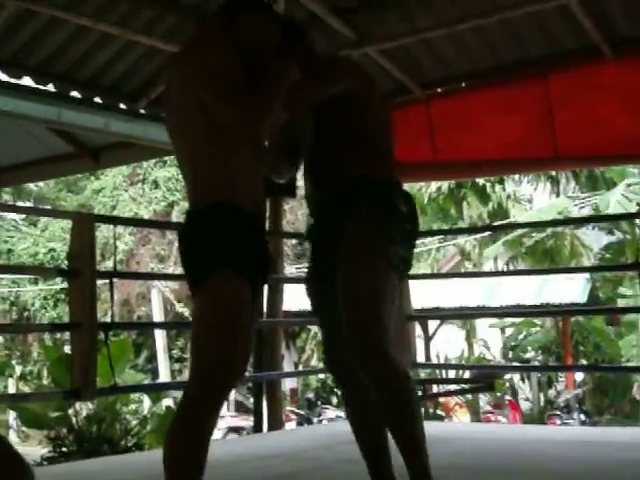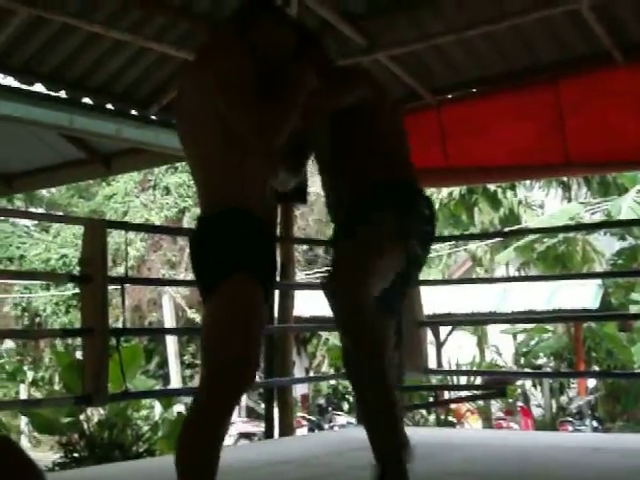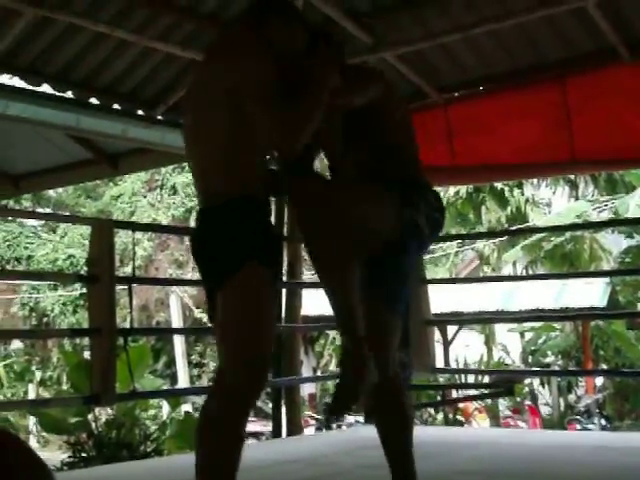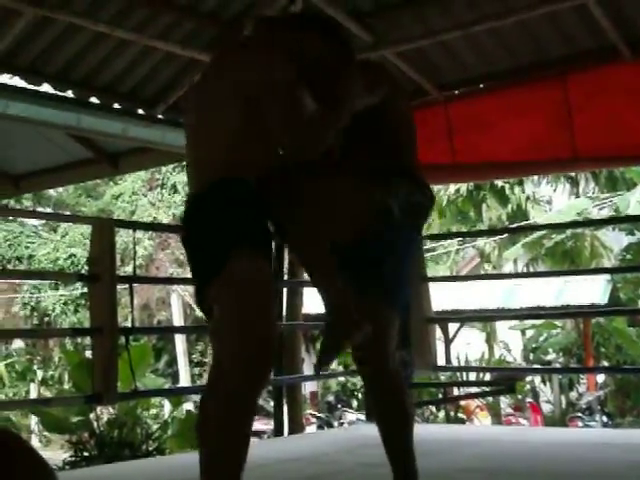
dt=0.1s
person 1, frame 1
left shoulder: (189, 79)
right shoulder: (210, 49)
right elbow: (246, 127)
right wrist: (281, 75)
left hip: (232, 236)
right hip: (221, 233)
left knee: (220, 376)
right knee: (213, 378)
person 1, frame 2
left shoulder: (195, 89)
right shoulder: (223, 55)
right elbow: (265, 135)
right wrist: (300, 83)
left hip: (236, 237)
right hip: (234, 237)
left knee: (230, 381)
right knee: (224, 383)
person 1, frame 3
left shoulder: (207, 80)
right shoulder: (245, 52)
right elbow: (286, 138)
right wrist: (321, 85)
left hip: (217, 227)
right hip: (235, 226)
left knee: (240, 371)
right knee: (246, 371)
person 1, frame 4
left shoulder: (221, 68)
right shoulder: (270, 54)
right elbow: (300, 144)
right wrist: (346, 100)
left hip: (204, 219)
right hip: (230, 216)
left knee: (230, 367)
right knee: (251, 360)
person 2, frame 1
left shoulder: (340, 72)
right shoulder: (317, 108)
left elbow: (290, 98)
left hip: (374, 215)
right hip: (333, 232)
left knee: (367, 349)
right knee: (342, 360)
person 2, frame 2
left shoulder: (351, 81)
right shoulder: (329, 119)
left elbow: (305, 108)
right elbow: (284, 170)
left hip: (393, 215)
right hip: (356, 230)
left knee: (344, 289)
right knee: (361, 365)
person 2, frame 3
left shoulder: (364, 80)
right shoulder: (336, 125)
left elbow: (327, 103)
left hip: (408, 207)
right hip: (371, 242)
left knee: (309, 198)
right knee: (379, 366)
left ankle: (355, 341)
person 2, frame 4
left shoulder: (372, 76)
left hip: (394, 196)
right hip: (364, 236)
left knee: (281, 185)
right knee: (377, 362)
left ankle: (342, 313)
